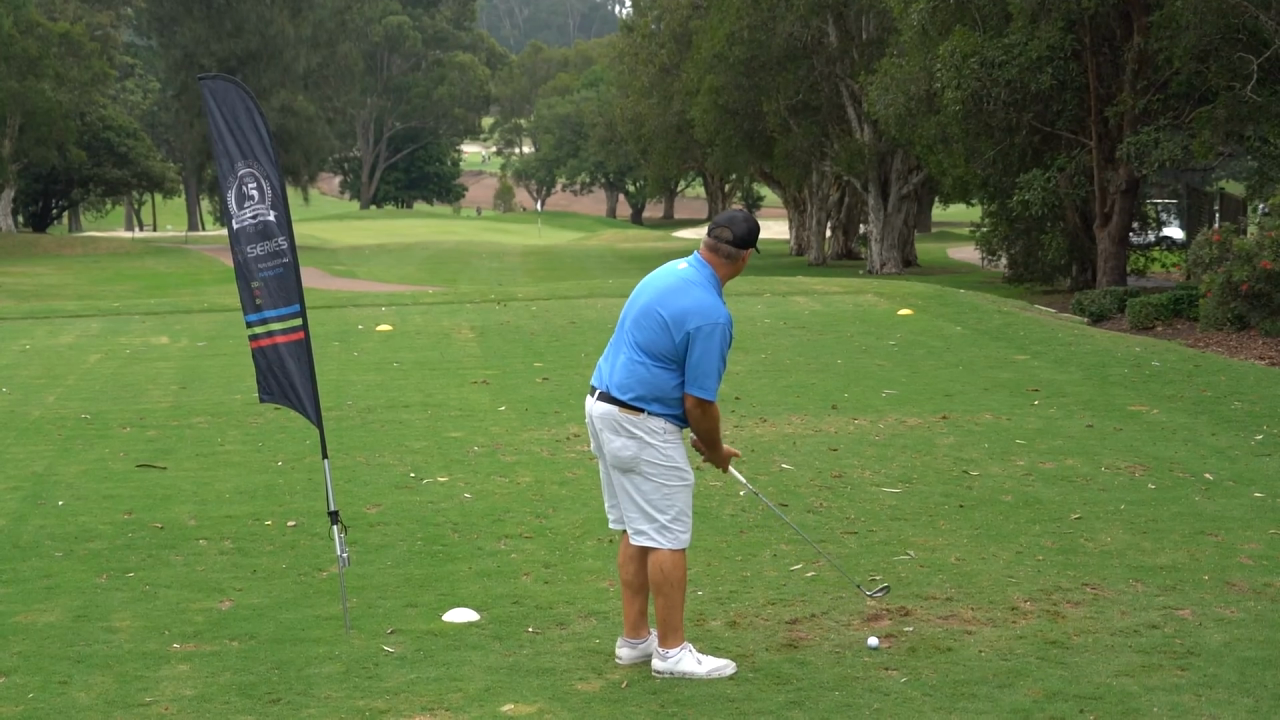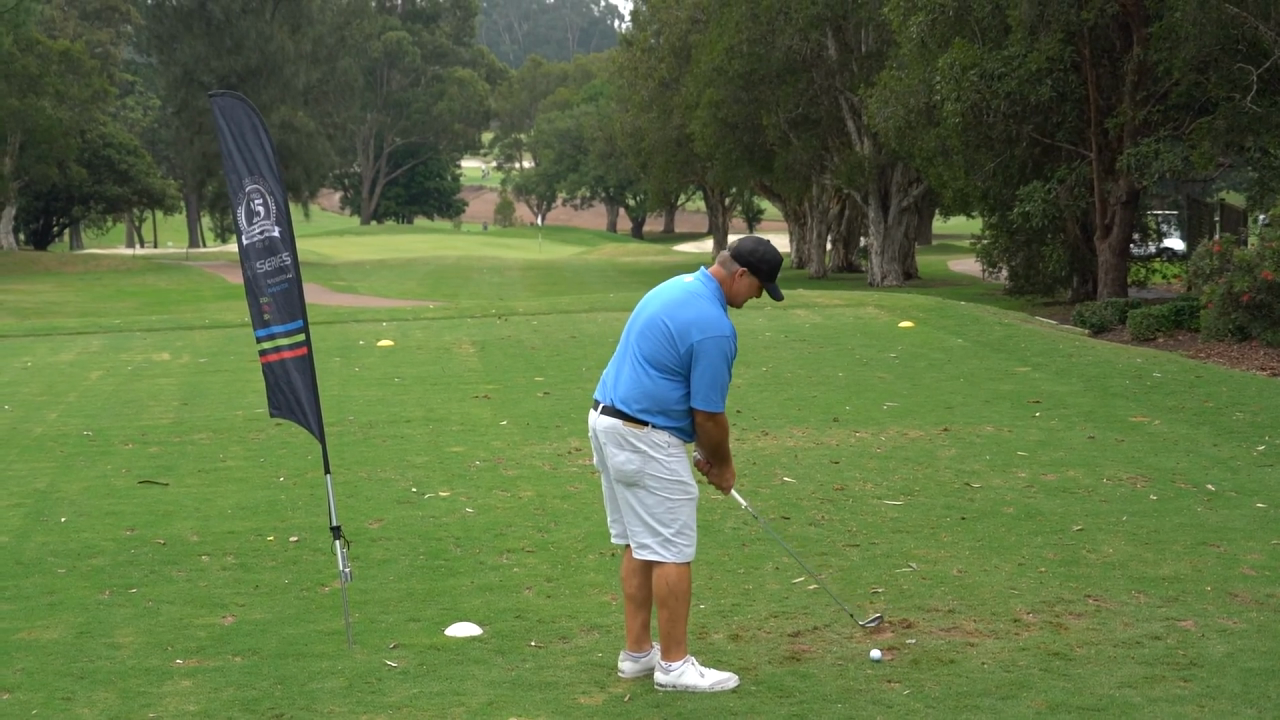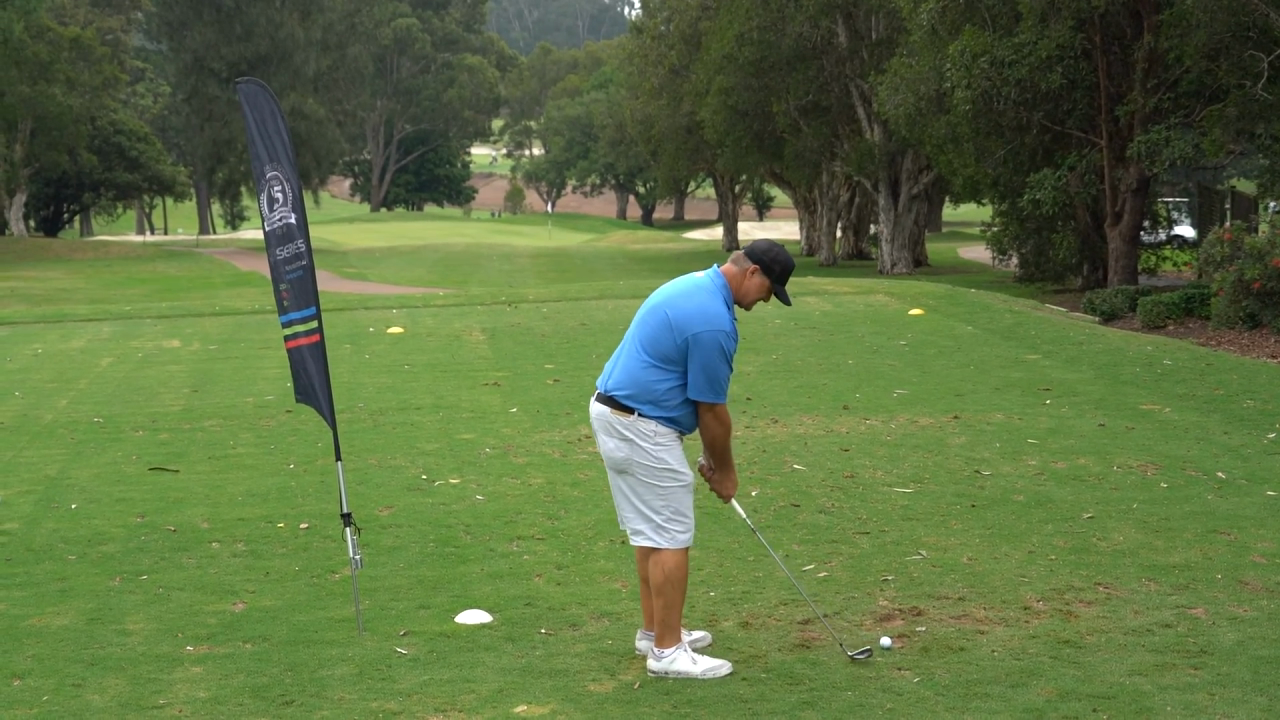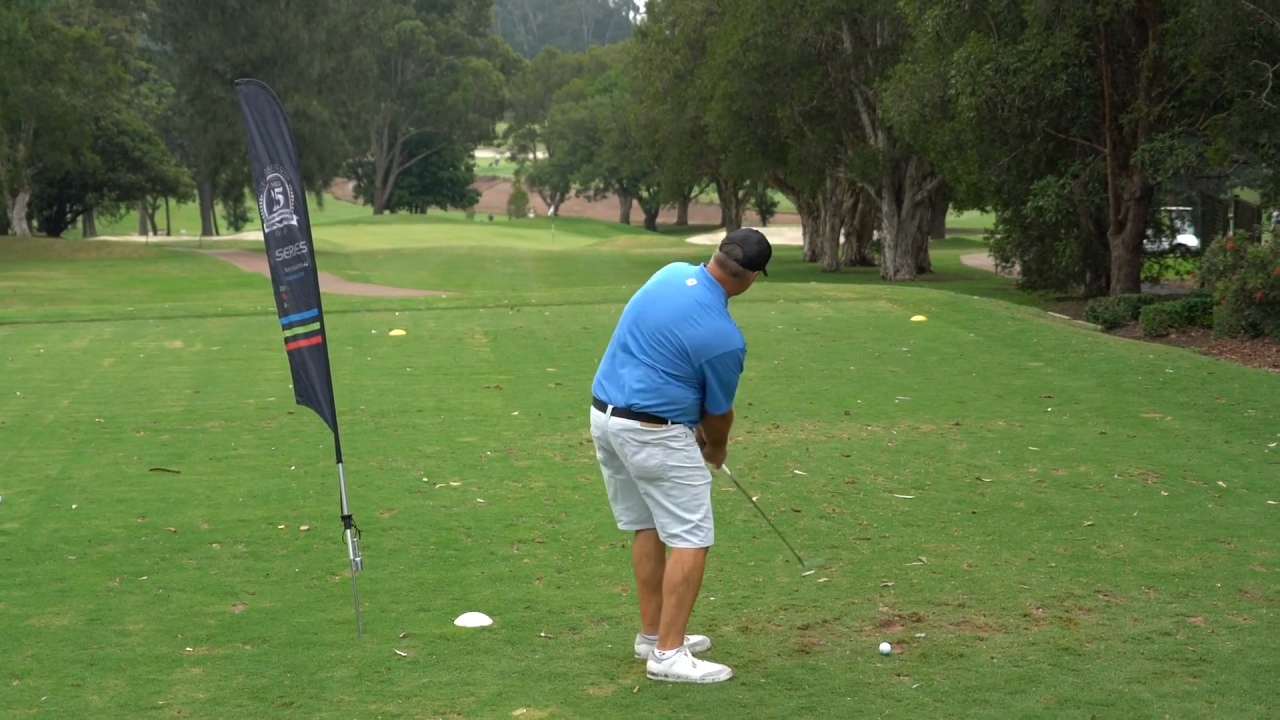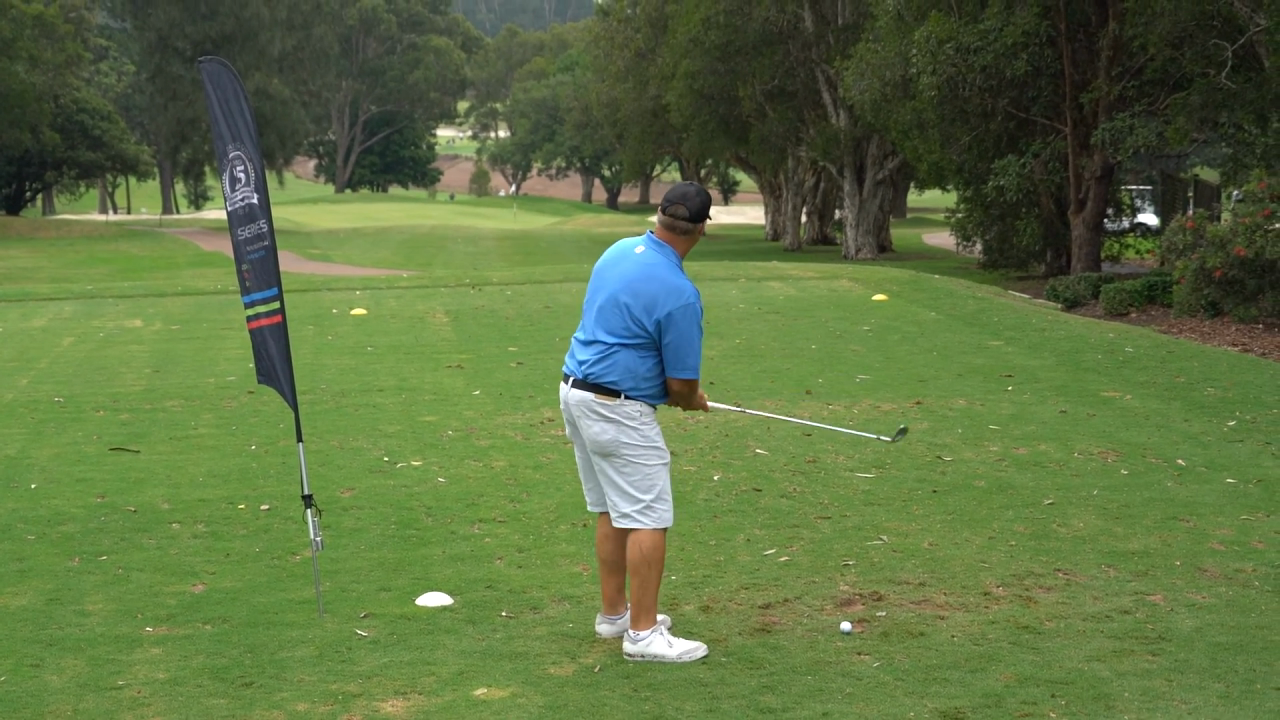
dt=1s
person 1, frame 1
left shoulder: (671, 272)
right shoulder: (709, 313)
right elbow: (699, 403)
left wrist: (704, 438)
right wrist: (716, 450)
left hip: (606, 407)
right hip: (641, 423)
left knee: (635, 531)
right knee: (666, 537)
left ankle: (635, 638)
right ankle: (671, 651)
person 1, frame 2
left shoulder: (679, 287)
right shoulder: (713, 326)
right elbow: (708, 415)
left wrist: (704, 451)
right wrist: (722, 465)
left hip: (610, 422)
right hip: (644, 437)
left knee: (640, 545)
right knee: (671, 551)
left ankle: (638, 650)
right ankle: (674, 663)
person 1, frame 3
left shoulder: (700, 289)
right shoulder: (710, 319)
left elbow: (714, 393)
right elbow: (710, 408)
left wrist: (718, 457)
right wrist: (725, 469)
left hip: (624, 417)
right hip: (640, 426)
left knee: (653, 532)
right knee: (671, 537)
left ankle: (655, 631)
right ankle: (667, 651)
person 1, frame 4
left shoulder: (672, 275)
right shoulder: (725, 338)
right elbow: (717, 414)
right wrist: (715, 451)
left hip: (606, 416)
right hip: (654, 433)
left knee: (647, 529)
right knee: (689, 540)
left ankle: (653, 634)
right ankle: (668, 653)
person 1, frame 5
left shoulder: (619, 251)
right shoulder: (678, 293)
right elbow: (681, 383)
left wrist: (681, 393)
right wrist: (693, 401)
left hip: (577, 392)
right hip: (618, 409)
left knee: (613, 512)
right knee: (648, 519)
left ankle: (614, 613)
right ankle: (643, 633)
